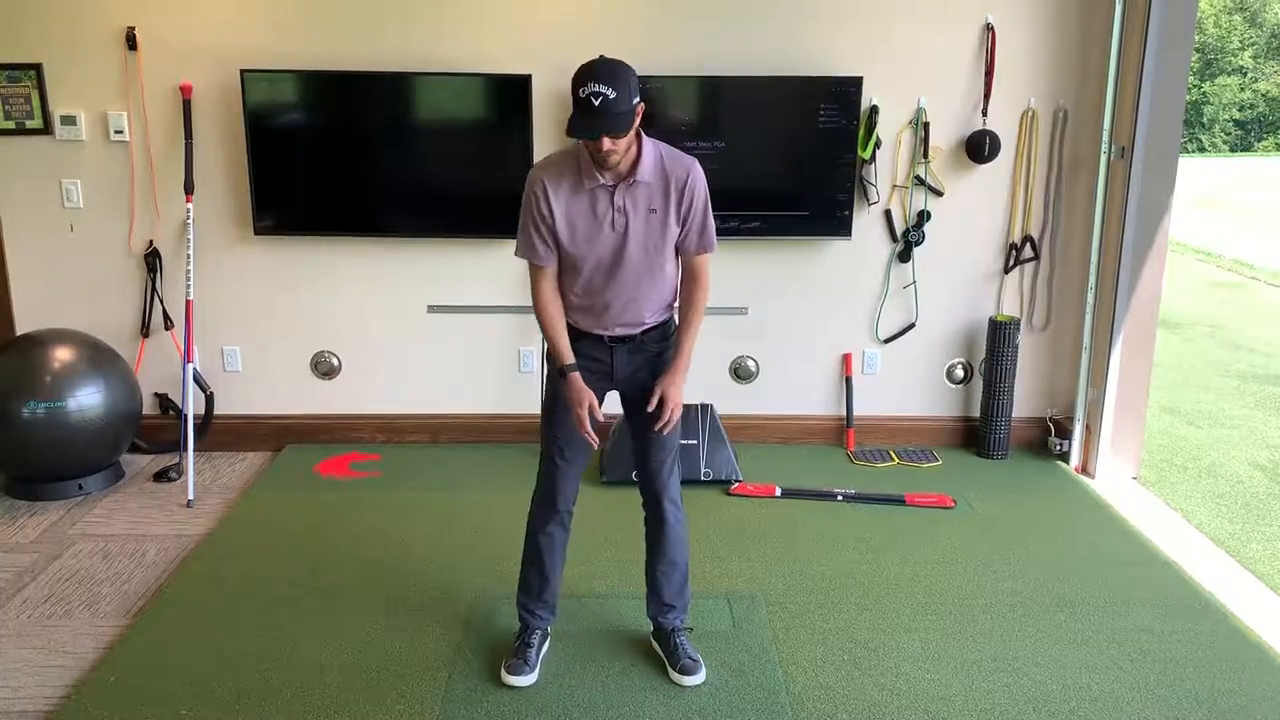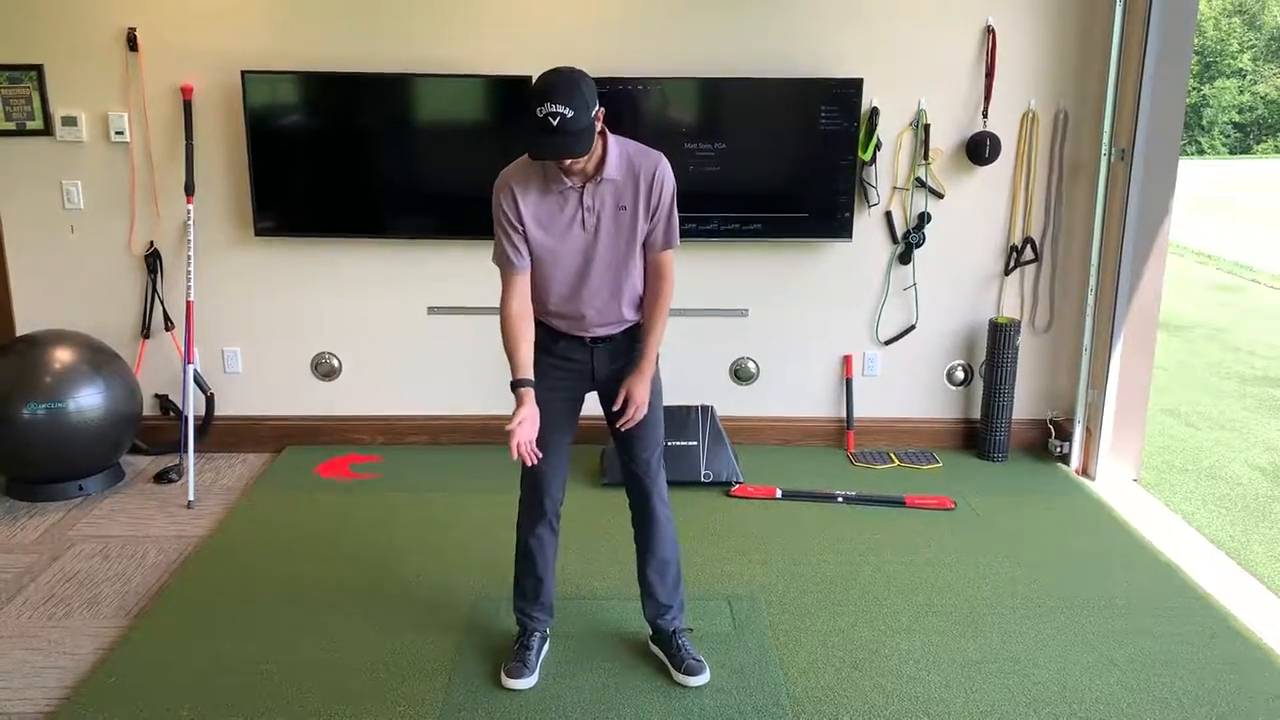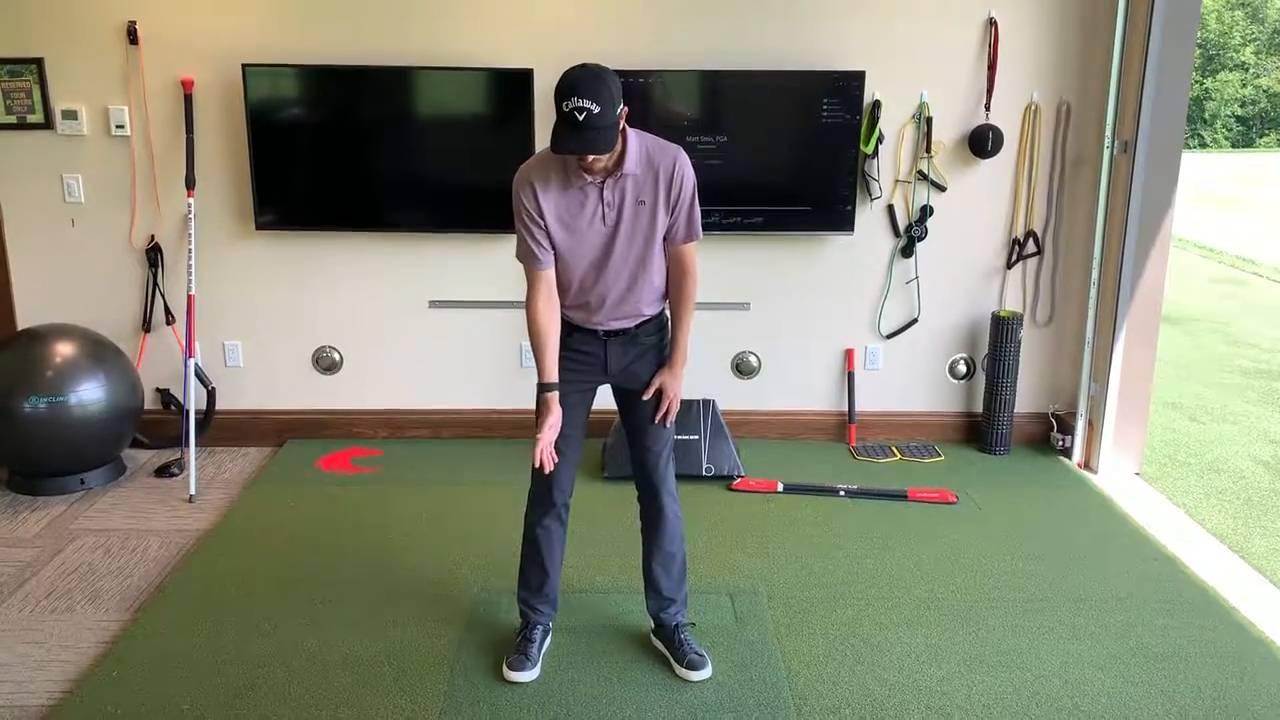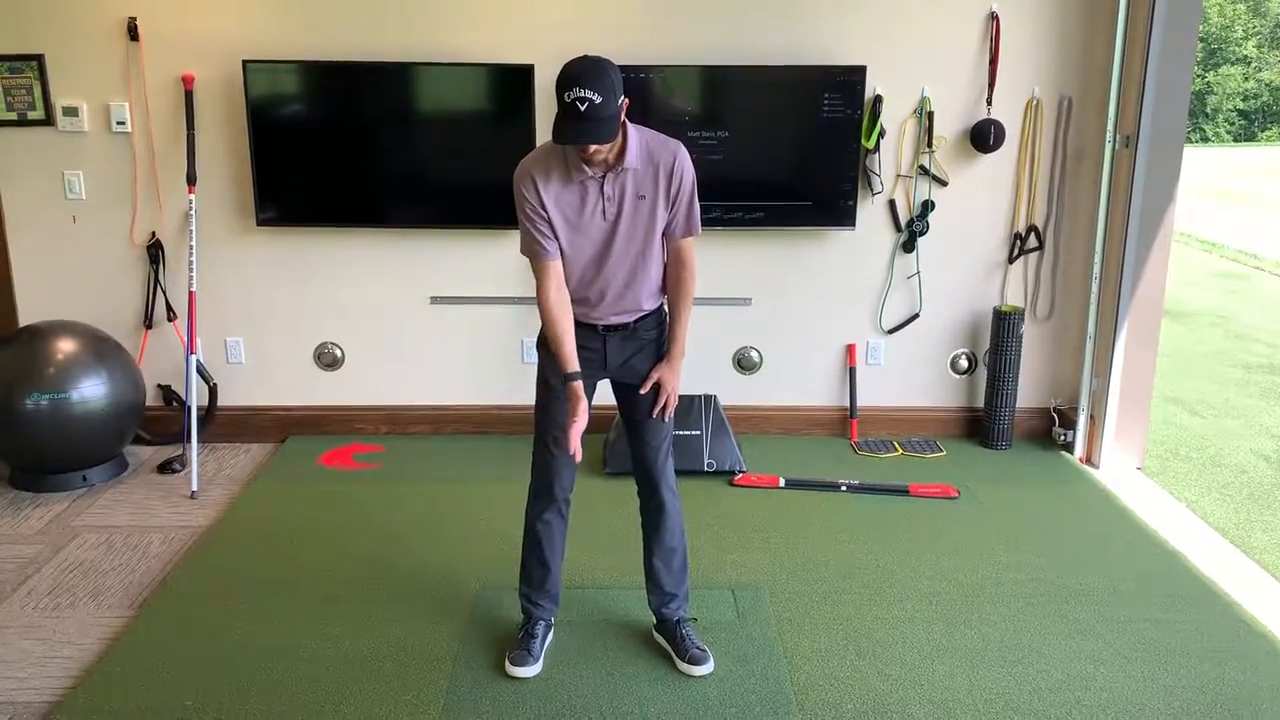
dt=0.5s
person 1, frame 1
left shoulder: (683, 174)
right shoulder: (547, 180)
left elbow: (696, 274)
right elbow: (544, 284)
left wrist: (678, 370)
right wrist: (571, 377)
left hip: (652, 348)
right hip: (578, 349)
left knee: (663, 494)
right knee: (554, 496)
left ankle: (669, 625)
right ankle: (533, 627)
person 1, frame 2
left shoulder: (650, 170)
right shoulder: (514, 186)
left elbow: (661, 274)
right elbow: (516, 293)
left wrist: (645, 369)
right wrist: (525, 394)
left hip: (627, 346)
right hip: (555, 350)
left knee: (650, 493)
right knee: (539, 500)
left ankle: (667, 627)
right ankle: (533, 630)
person 1, frame 3
left shoulder: (670, 165)
right shoulder: (534, 180)
left elbow: (683, 266)
right elbow: (541, 289)
left wrist: (677, 362)
right wrist: (550, 394)
left hip: (644, 340)
right hip: (571, 342)
left knee: (659, 487)
right knee: (549, 490)
left ankle: (669, 621)
right ankle: (535, 622)
person 1, frame 4
left shoulder: (669, 160)
right shoulder: (534, 175)
left elbow: (681, 261)
right elbow: (551, 283)
left wrist: (675, 356)
right wrist: (574, 385)
left hip: (643, 335)
right hip: (570, 336)
left knee: (658, 482)
right knee: (550, 486)
left ankle: (671, 617)
right ankle: (537, 618)
